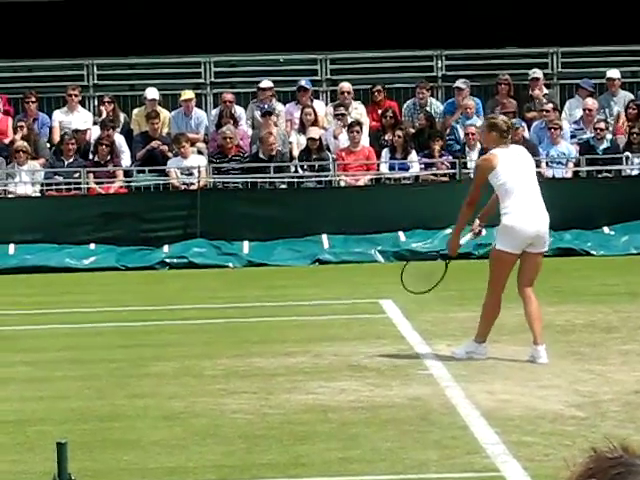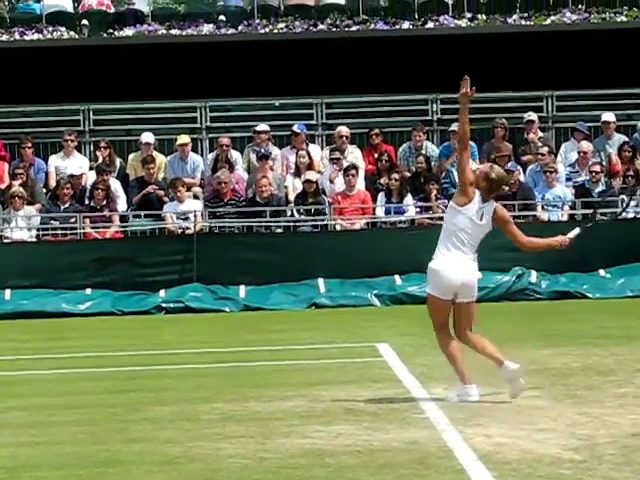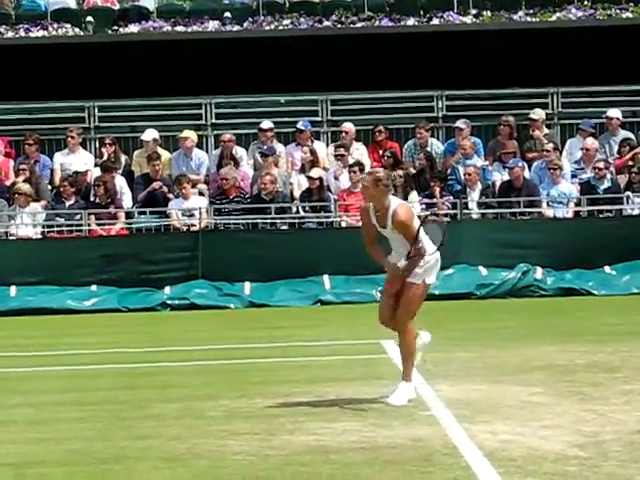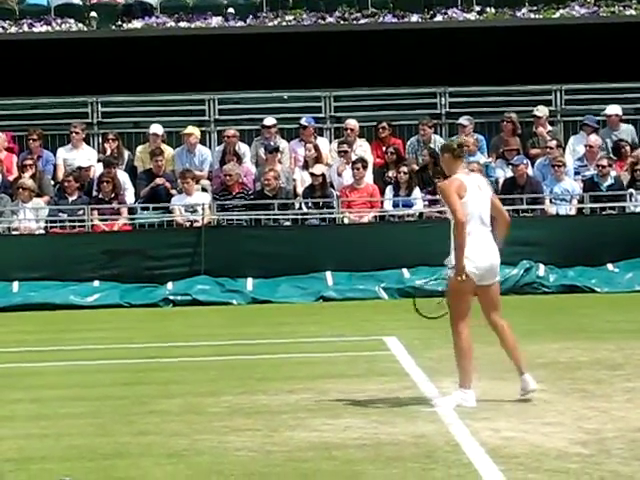
dt=1s
person 1, frame 1
left shoulder: (487, 161)
right shoulder: (522, 152)
left elbow: (470, 203)
left wrist: (455, 236)
right wrist: (482, 219)
left hip: (516, 225)
right hip: (541, 223)
left knee: (494, 289)
right knee: (526, 289)
left ankle: (478, 344)
right ankle: (539, 348)
person 1, frame 2
left shoulder: (466, 193)
right shoulder: (498, 212)
left elbow: (463, 147)
right elbow: (524, 243)
left wrist: (464, 105)
right wrist: (558, 241)
left hip: (443, 271)
right hip: (468, 274)
left knee: (442, 330)
right knee: (465, 332)
left ankle: (467, 387)
right ankle: (506, 365)
person 1, frame 3
left shoulder: (400, 214)
right shoulder: (366, 210)
left elbow: (418, 251)
right elbow: (371, 245)
left wrist: (398, 280)
right wrist: (389, 267)
left hip: (422, 261)
right hip: (399, 262)
left knee: (403, 322)
right knee: (386, 318)
left ankle: (407, 384)
right ankle: (417, 337)
person 1, frame 4
left shoulder: (449, 185)
right shoulder: (481, 181)
left elbow: (460, 220)
right elbow: (504, 219)
left wrist: (458, 262)
left hip: (469, 259)
right hip: (489, 254)
left knee: (459, 325)
right knee: (496, 319)
left ankle: (465, 391)
right ankle: (525, 377)
